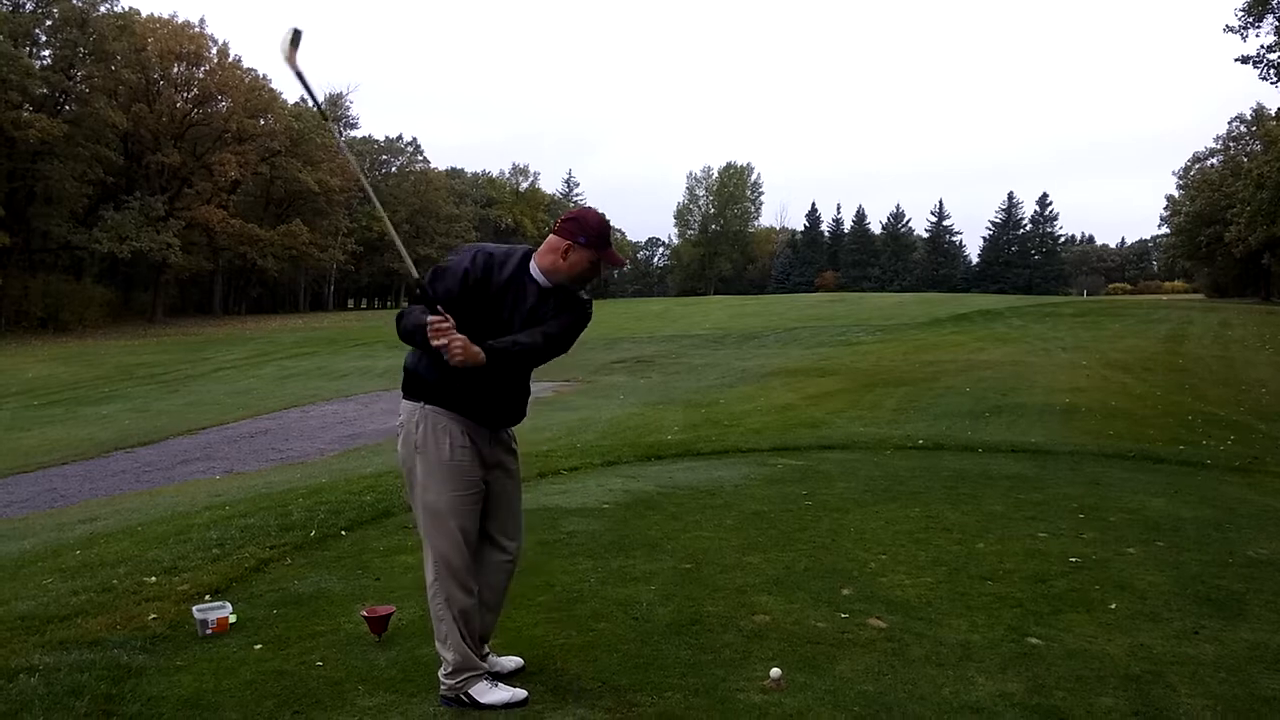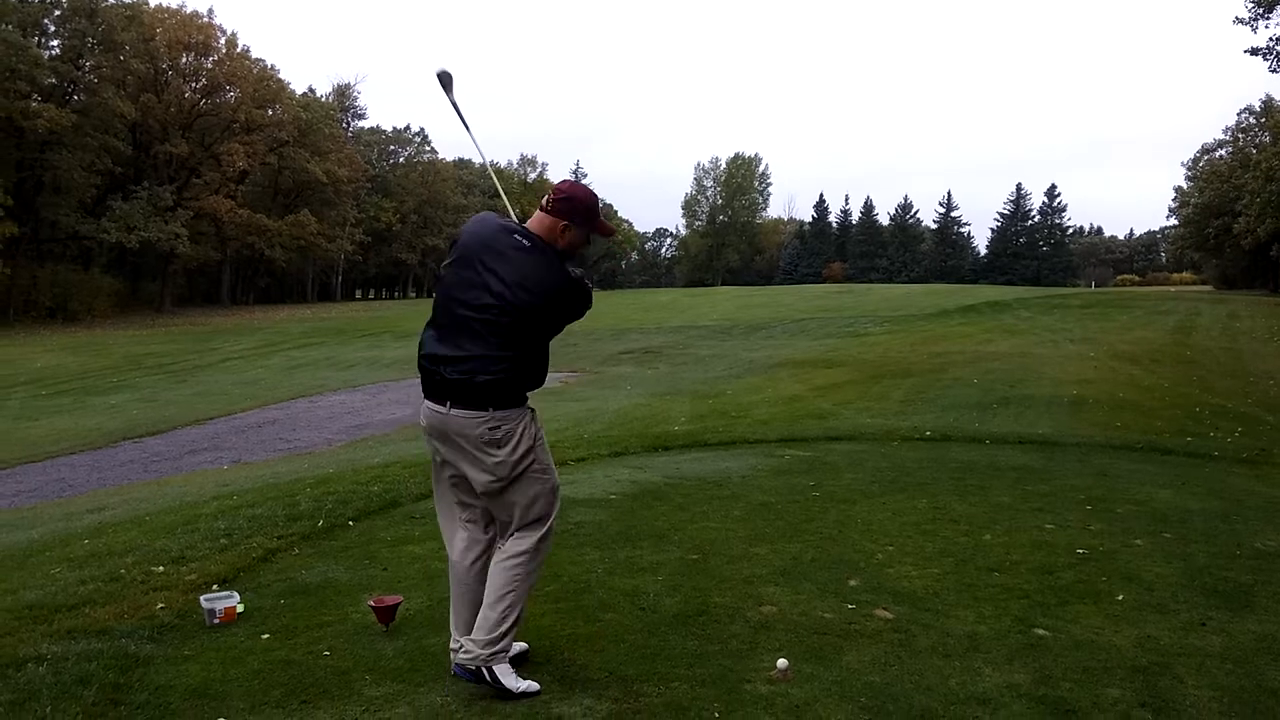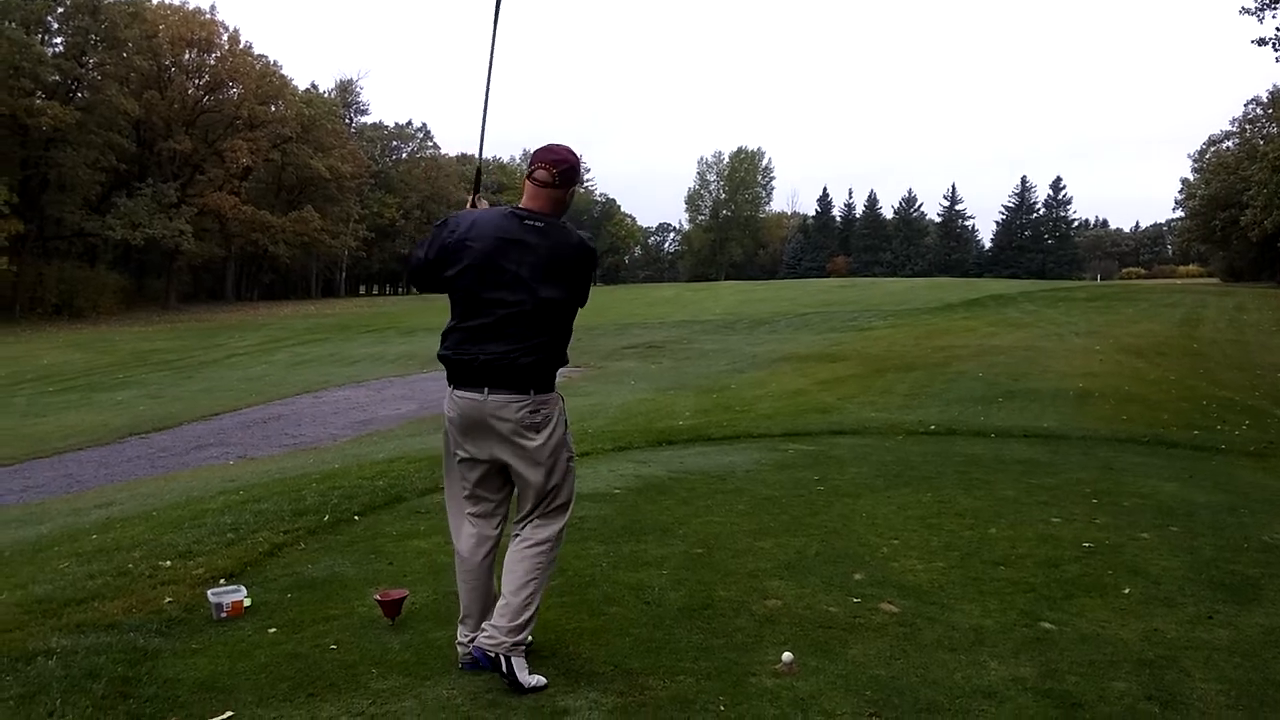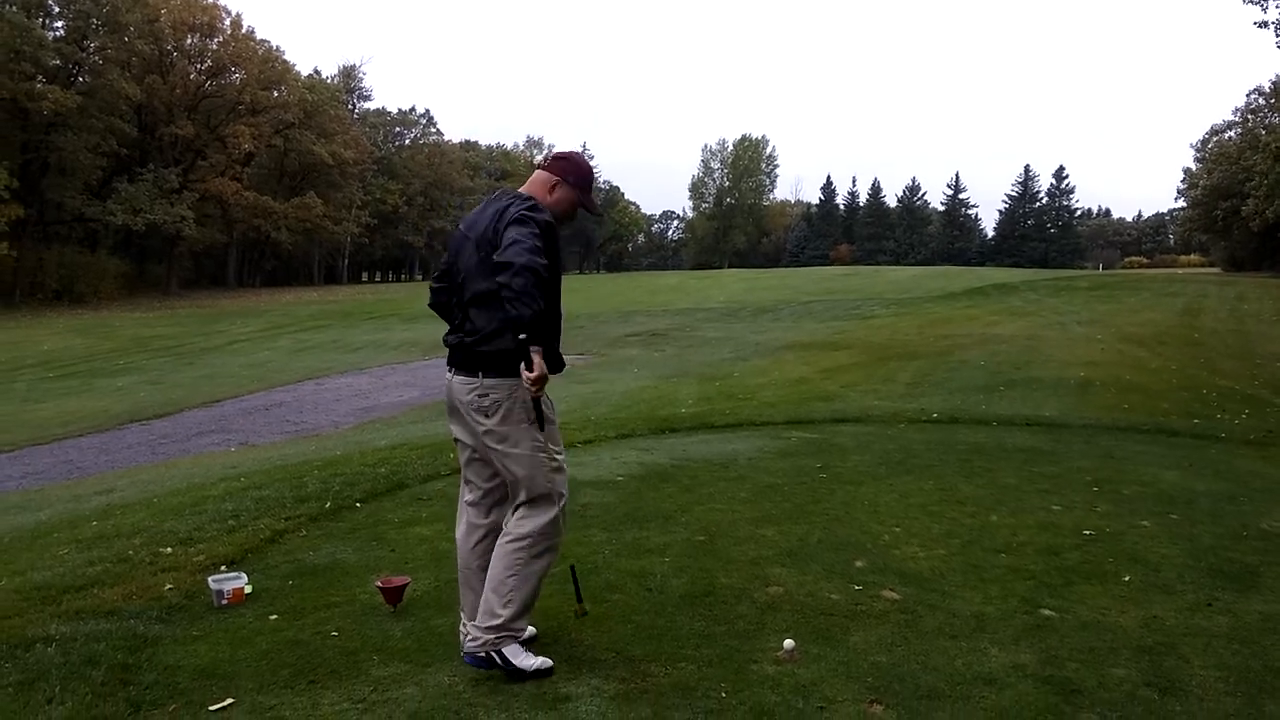
dt=0.7s
person 1, frame 1
left shoulder: (573, 307)
right shoulder: (482, 264)
left elbow: (532, 348)
right elbow: (410, 317)
left wrist: (480, 354)
right wrist: (431, 326)
left hip: (489, 423)
right hip: (437, 416)
left knee: (499, 546)
right knee: (453, 551)
left ankle: (472, 652)
right ankle: (460, 678)
person 1, frame 2
left shoulder: (477, 229)
right shoulder: (566, 286)
left wrist: (519, 229)
left hip: (438, 403)
right hip: (494, 416)
left knee: (468, 525)
right knee: (524, 528)
left ankle: (467, 645)
right ankle: (485, 651)
person 1, frame 3
left shoulder: (466, 229)
right shoulder: (578, 253)
left elbow: (419, 272)
left hip: (465, 396)
right hip: (529, 403)
left knee: (475, 520)
right knee: (541, 522)
left ankle: (473, 639)
right ankle: (502, 639)
person 1, frame 4
left shoulder: (483, 216)
right shoulder: (530, 216)
left elbow: (441, 291)
right elbow: (519, 273)
right wrist: (534, 347)
left hip: (467, 376)
right hip: (501, 381)
left knee: (481, 503)
right knee: (538, 502)
left ankle: (479, 626)
right ankle: (494, 636)
